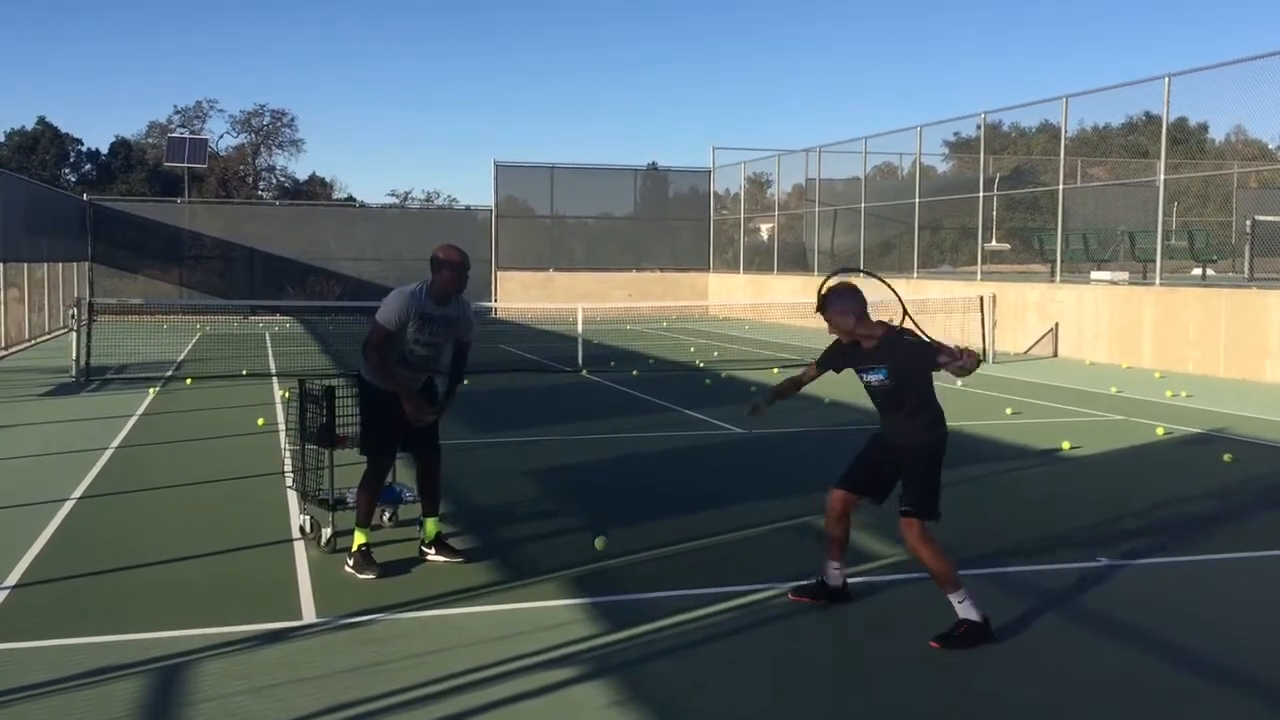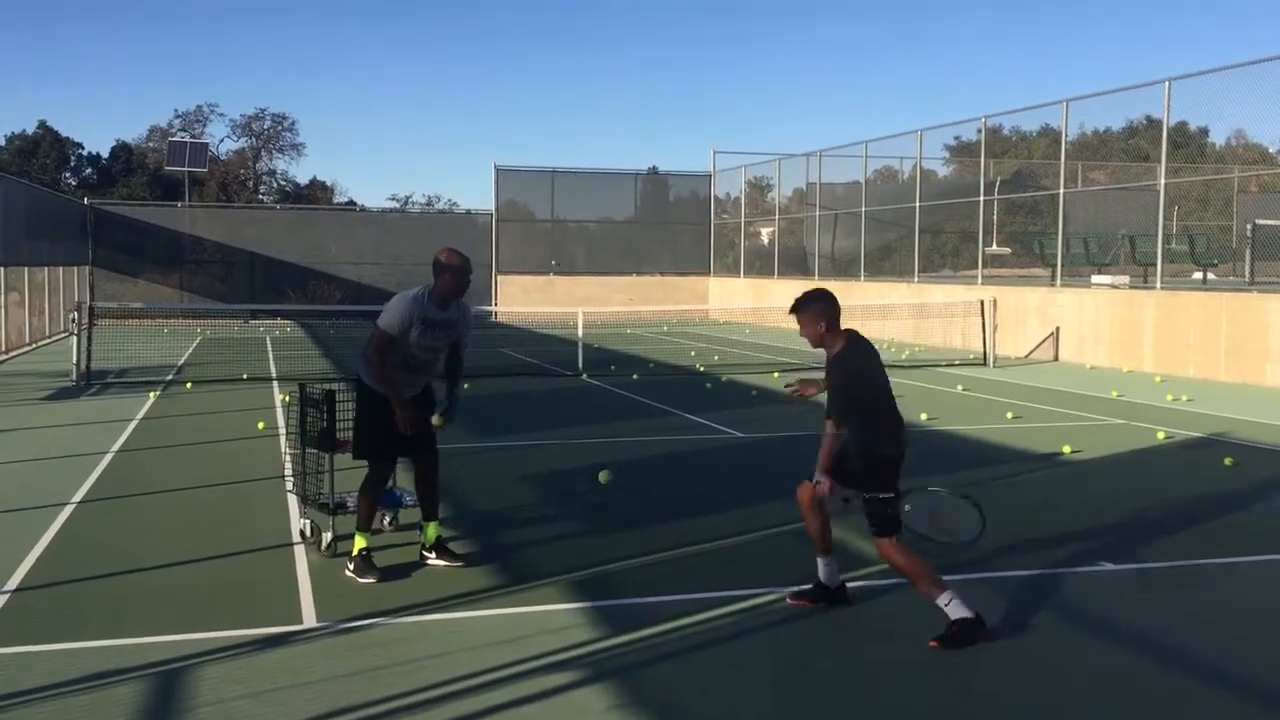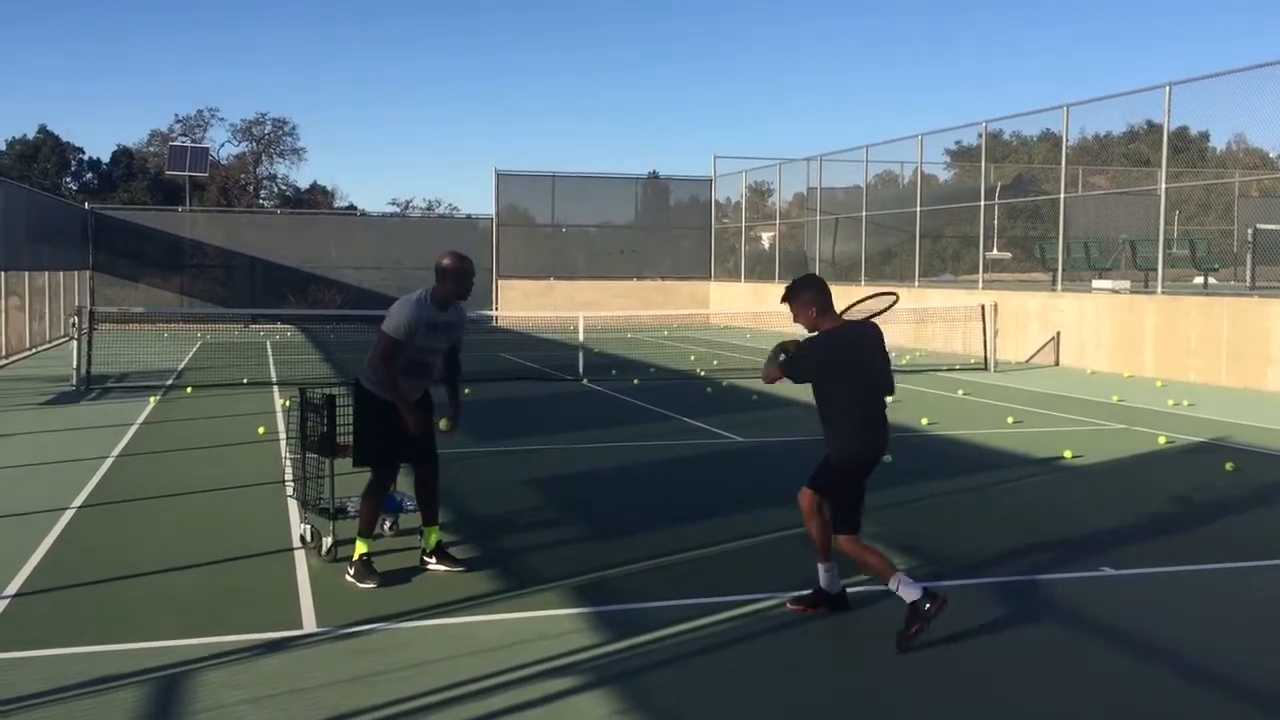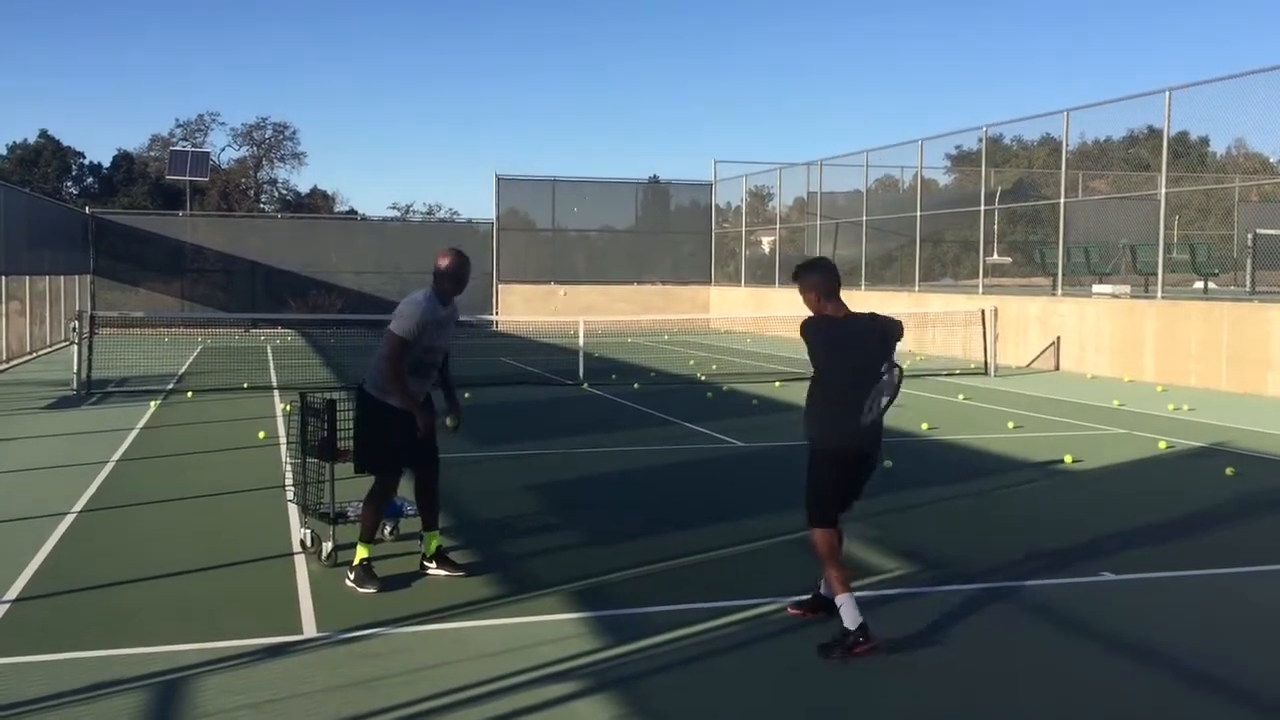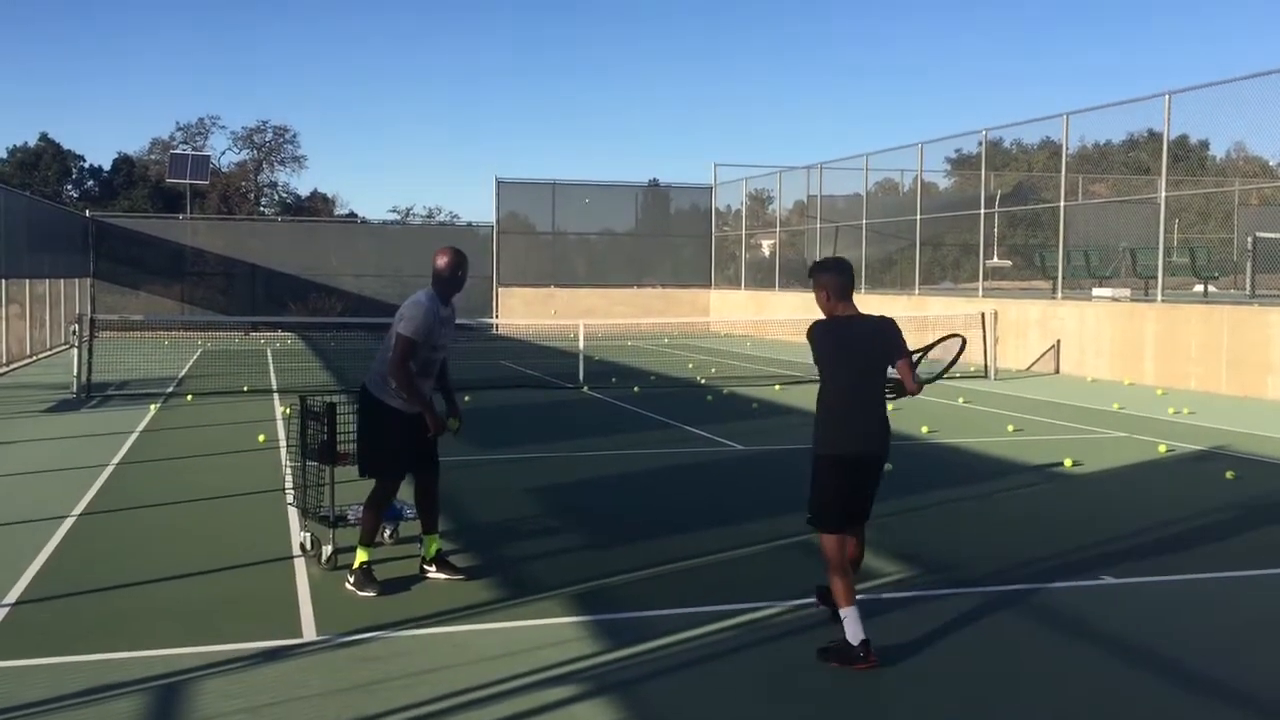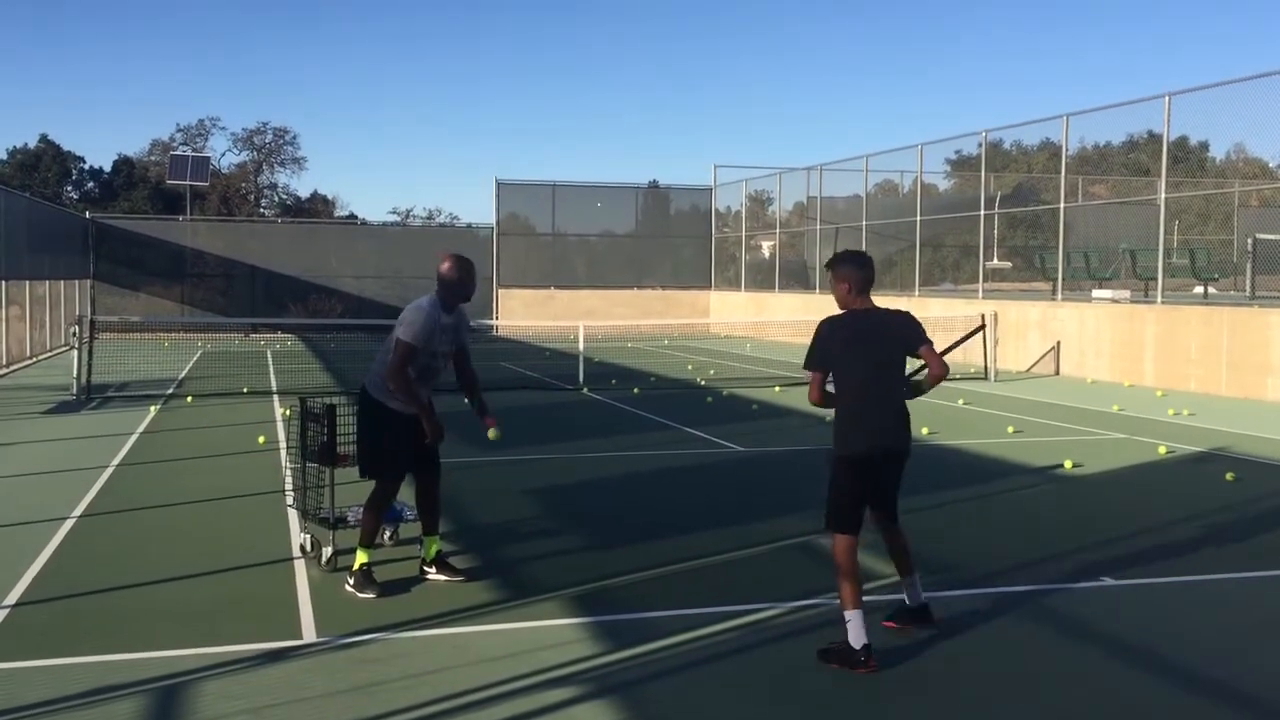
dt=0.2s
person 1, frame 1
left shoulder: (904, 343)
right shoulder: (847, 347)
left elbow: (964, 365)
right elbow: (806, 375)
left wrist: (963, 359)
right wrist: (769, 400)
left hip: (921, 441)
right hip: (889, 437)
left knee: (912, 531)
right knee: (837, 502)
left ankle: (973, 619)
right ankle: (833, 583)
person 1, frame 2
left shoulder: (848, 370)
right shoulder: (848, 344)
left elbow: (834, 429)
left wrist: (823, 473)
right wrist: (815, 387)
left hip: (879, 452)
right hip: (861, 444)
left knee: (887, 544)
right knee: (807, 497)
left ankle: (964, 617)
right ankle: (829, 583)
person 1, frame 3
left shoulder: (811, 351)
right shoulder: (870, 332)
left elbow: (769, 376)
right elbow: (887, 389)
left wrist: (778, 351)
left hip: (850, 450)
right hip: (871, 440)
left knee: (846, 540)
right knee: (809, 500)
left ankle: (918, 598)
right ankle: (830, 588)
person 1, frame 4
left shoulder: (812, 330)
right shoulder: (875, 327)
left hip: (830, 444)
right hip: (868, 442)
left knee: (822, 531)
right knee: (828, 517)
left ankle: (855, 630)
right ankle: (828, 595)
person 1, frame 5
left shoulder: (819, 333)
right shoulder: (883, 330)
right elbow: (912, 384)
right wrist: (897, 381)
left hip: (833, 447)
right hip: (874, 445)
left knee: (831, 538)
right knee: (854, 526)
left ankle: (856, 643)
right ankle: (841, 596)
person 1, frame 6
left shoulder: (830, 329)
right shoulder: (902, 322)
left elbow: (815, 395)
right elbow: (939, 370)
right wrist: (910, 391)
left hip: (854, 447)
right hip: (895, 442)
left knee: (842, 541)
right knee: (887, 522)
left ankle: (858, 646)
right ankle: (916, 602)
person 2, frame 1
left shoulder: (463, 311)
right shoulder: (404, 300)
left elbow: (460, 358)
right elbow: (371, 349)
left wrist: (446, 399)
right wrist: (404, 396)
left hip: (421, 387)
right hip: (380, 387)
left knee: (430, 459)
right knee: (380, 464)
left ankle: (431, 538)
right ankle: (358, 548)
person 2, frame 2
left shoulder: (462, 313)
right shoulder: (406, 305)
left elbow: (454, 357)
right elbow: (373, 354)
left wrist: (451, 398)
right wrist: (398, 404)
left hip: (418, 392)
right hip: (379, 392)
left knee: (429, 463)
right knee: (381, 469)
left ankle: (431, 543)
right ankle: (358, 553)
person 2, frame 3
left shoulder: (458, 315)
right shoulder: (410, 309)
left elbow: (451, 360)
right elbow: (380, 362)
left wrist: (454, 401)
right wrist: (405, 410)
left hip: (417, 396)
right hip: (378, 396)
left knee: (428, 467)
right knee: (384, 475)
left ankle: (431, 547)
right ankle: (359, 558)
person 2, frame 4
left shoulder: (449, 310)
right shoulder: (417, 309)
right elbow: (391, 365)
left wrist: (451, 401)
right wrist: (419, 411)
left hip: (415, 402)
right hip: (383, 402)
left knee: (429, 472)
right knee: (388, 480)
left ankle: (431, 552)
right ankle: (359, 563)
person 2, frame 5
left shoulder: (447, 310)
right shoulder: (421, 309)
right elbow: (398, 366)
left wrist: (450, 404)
right wrist: (430, 411)
left hip: (415, 406)
right hip: (386, 404)
left knee: (429, 476)
right knee: (389, 483)
left ankle: (431, 556)
right ankle: (359, 566)
person 2, frame 6
left shoulder: (458, 319)
right shoulder: (422, 315)
left elbow: (463, 370)
right elbow: (397, 372)
left wrist: (483, 411)
right wrist: (428, 418)
left hip: (417, 406)
right hip: (385, 405)
left knee: (430, 478)
right knee: (389, 485)
left ankle: (432, 556)
right ankle: (360, 568)
